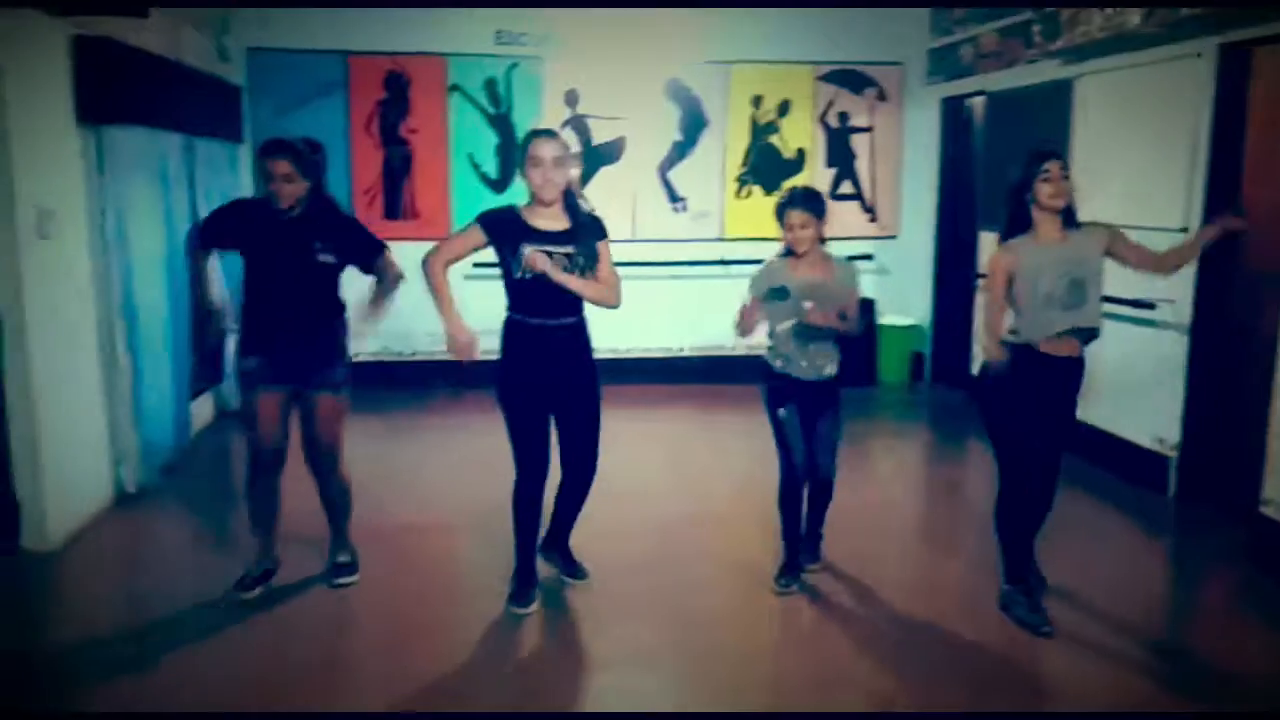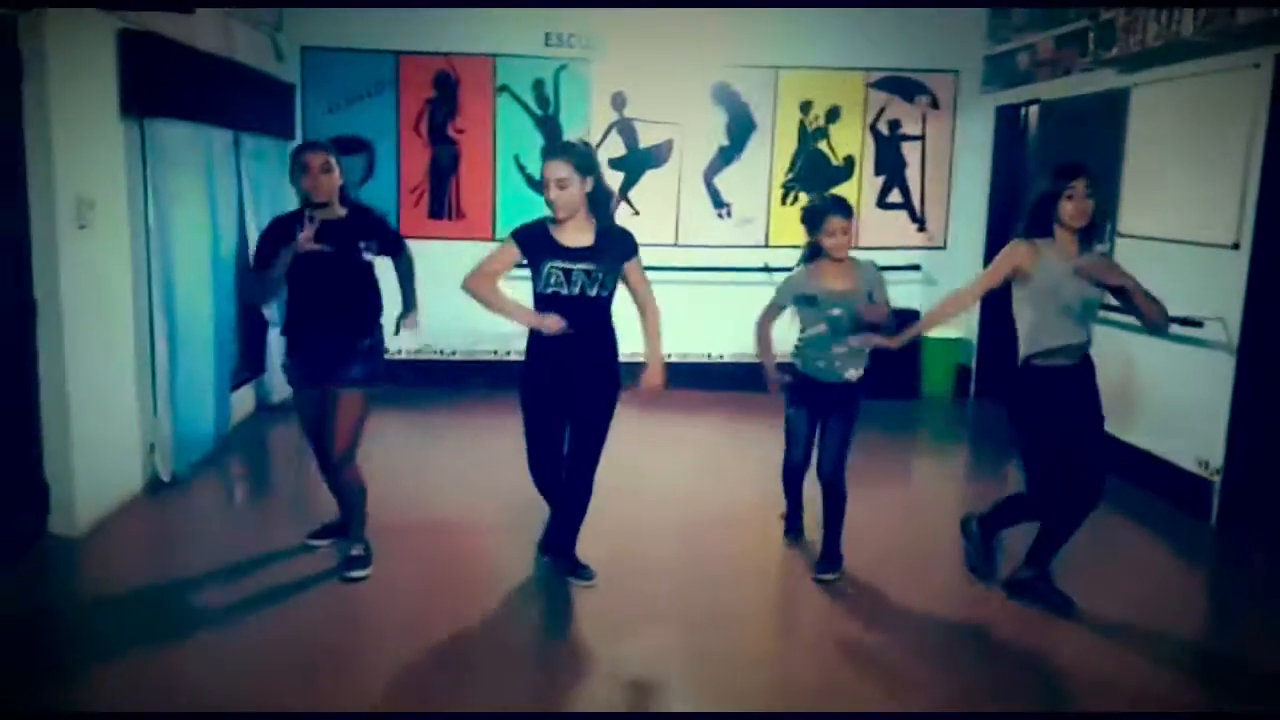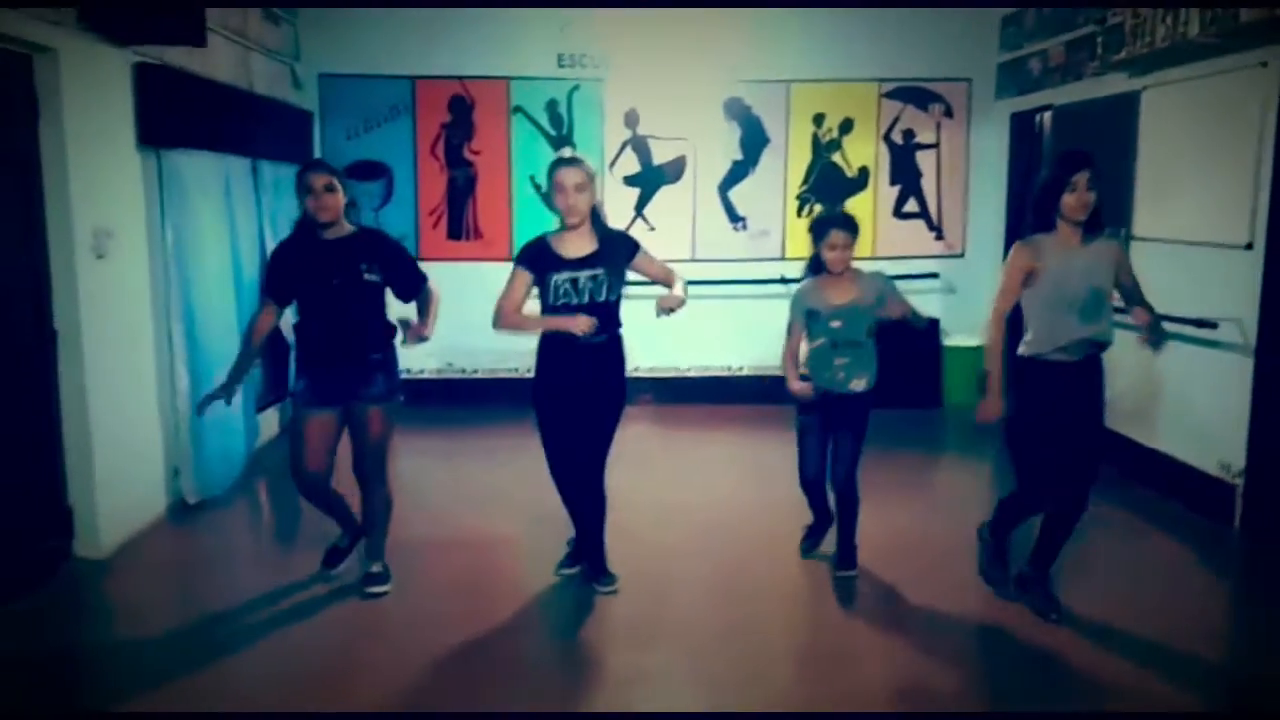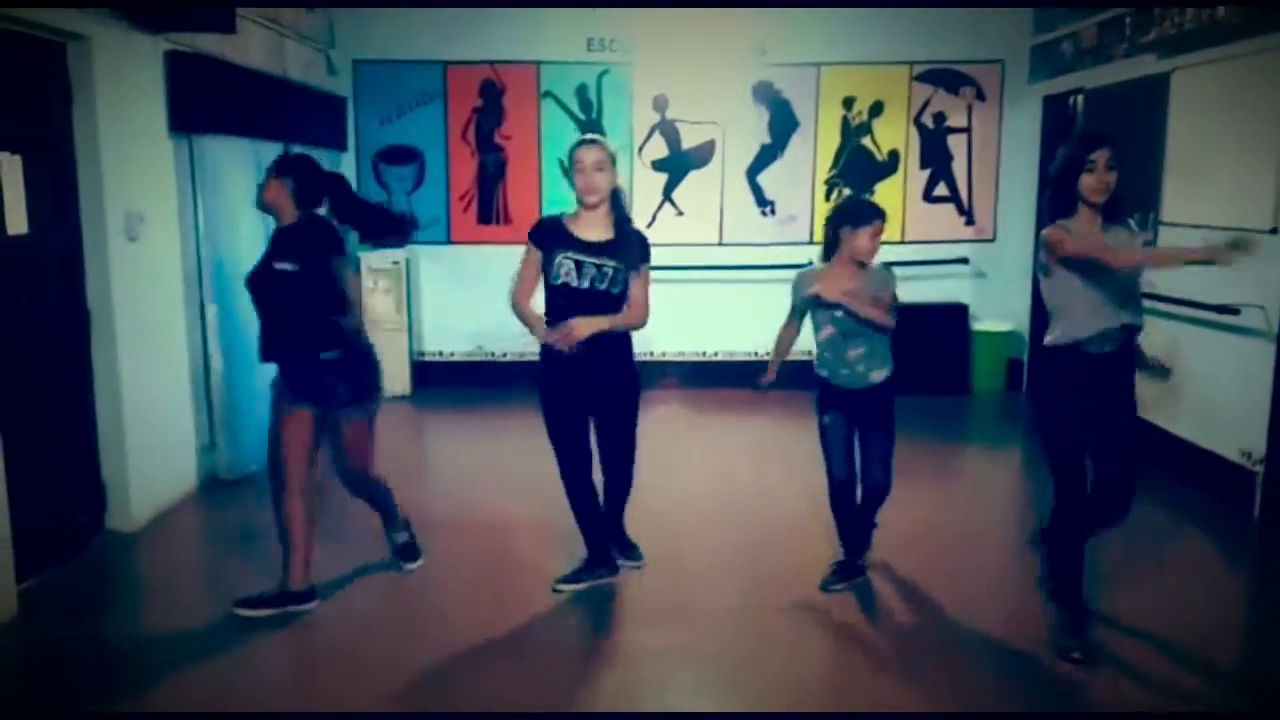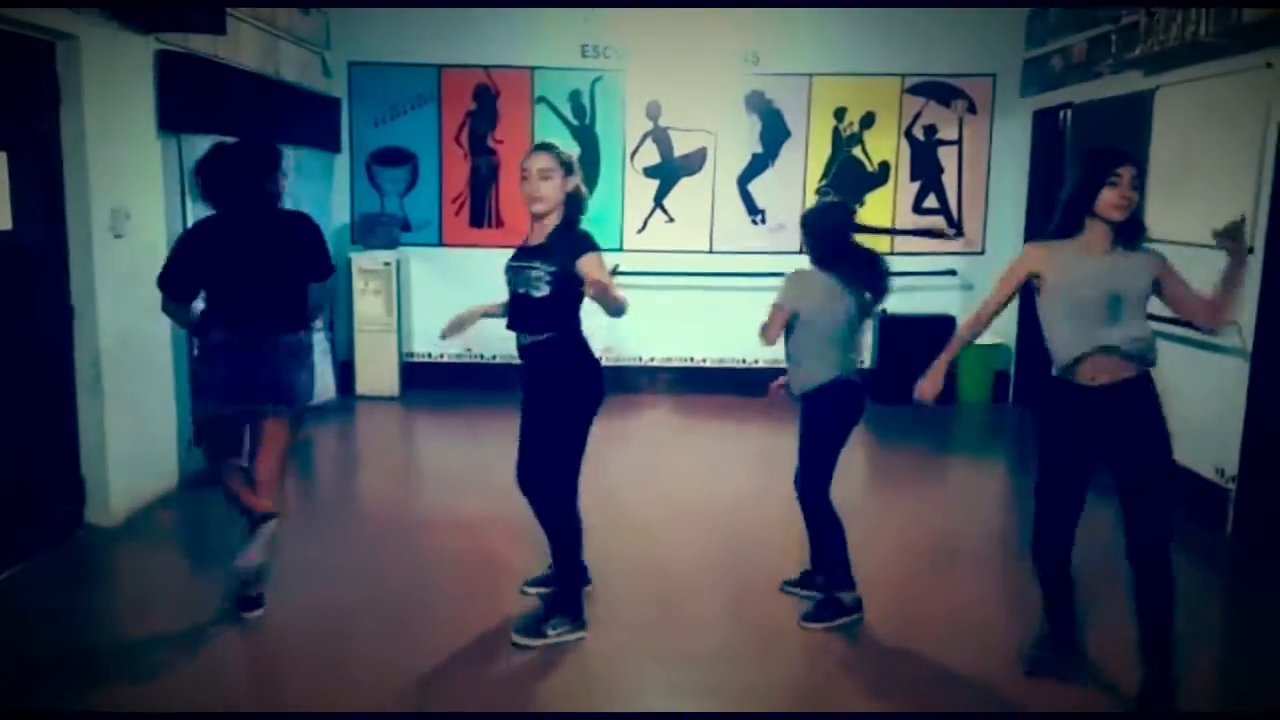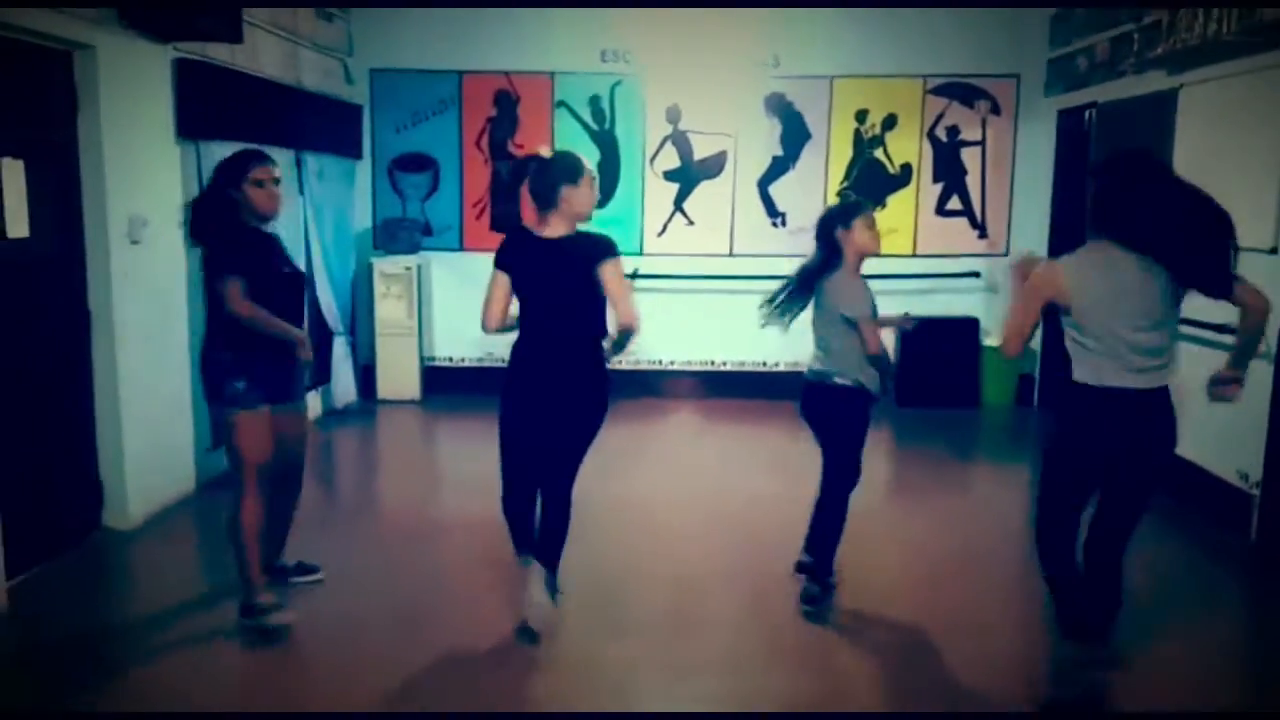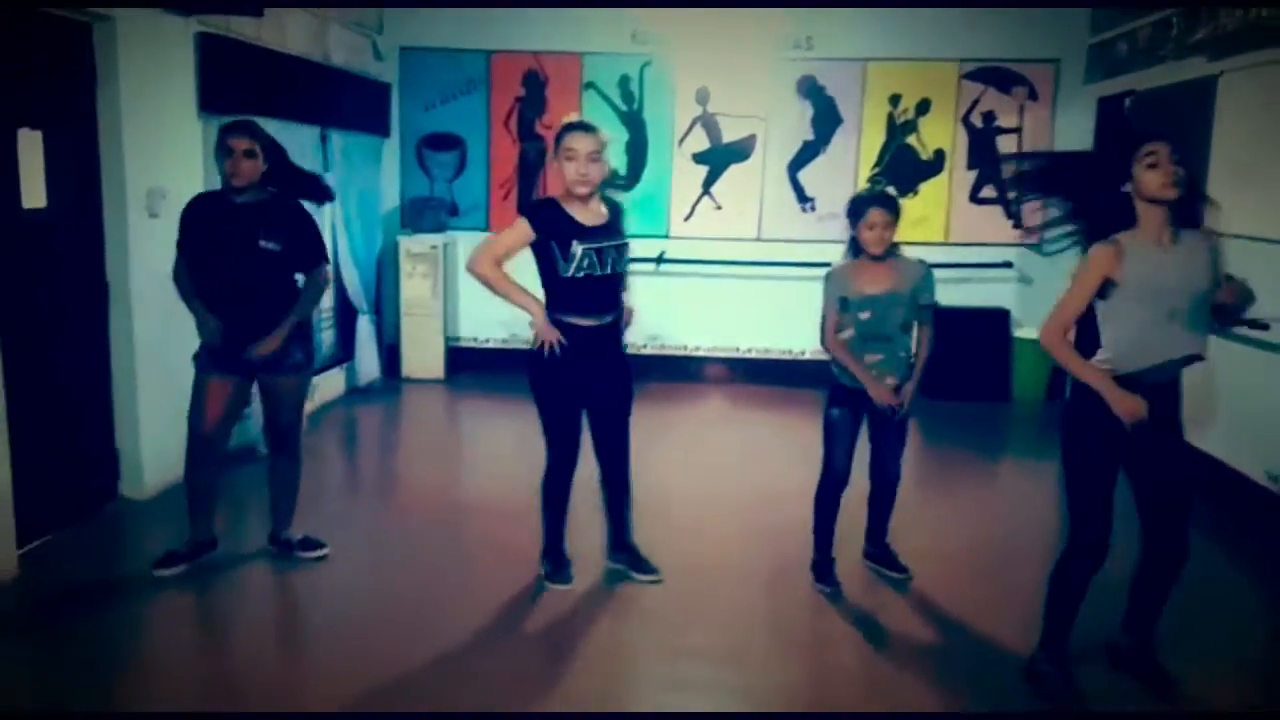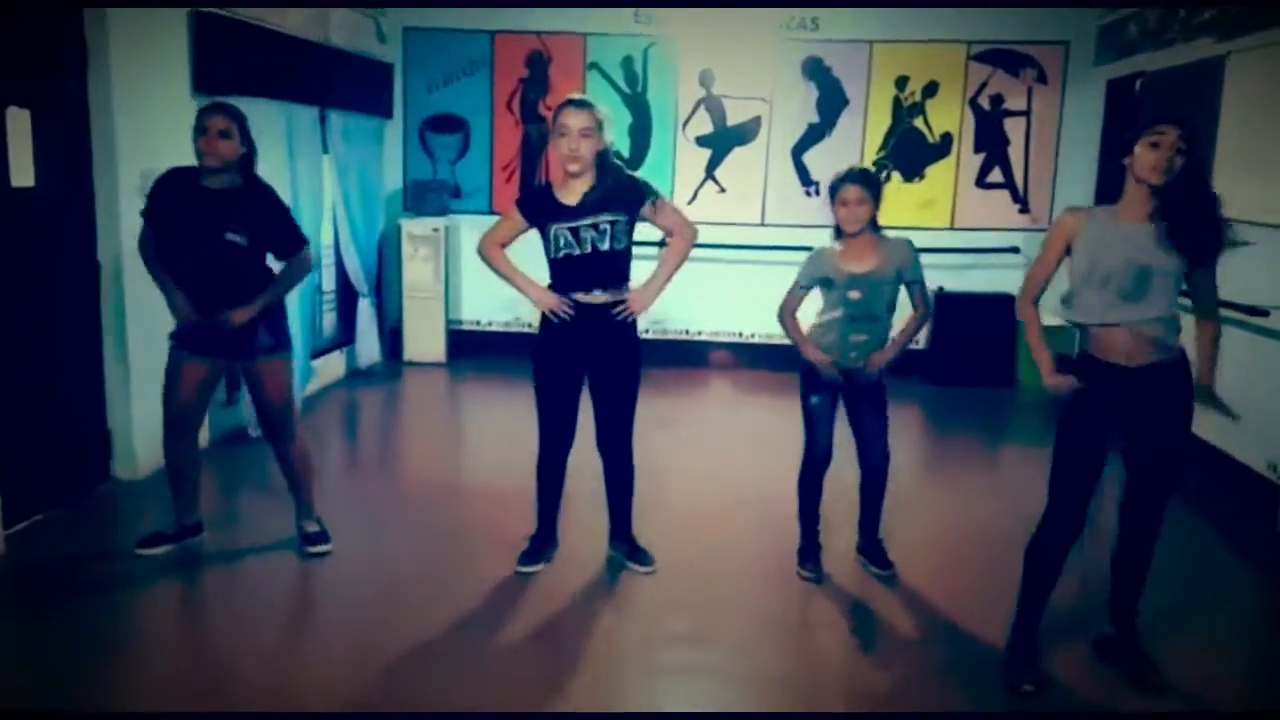
dt=0.4s
person 1, frame 1
left shoulder: (1097, 238)
right shoulder: (1010, 253)
left elbow: (1162, 264)
right elbow: (991, 319)
left wrist: (1214, 231)
right wrist: (993, 346)
left hip: (1064, 371)
right hip: (1014, 370)
left knee: (1045, 479)
right knee: (1018, 480)
left ankle: (1023, 554)
right ankle: (1016, 586)
person 1, frame 2
left shoulder: (1101, 263)
right shoulder: (1025, 252)
left elbow: (1159, 321)
right elbow: (965, 297)
left wrist: (1123, 282)
right wrist: (905, 336)
left hip: (1080, 382)
right hip: (1036, 383)
left knee: (1088, 490)
right knee: (1048, 496)
left ankle: (1033, 572)
right ankle: (981, 527)
person 1, frame 3
left shoulder: (1111, 251)
right shoulder: (1029, 251)
left elbow: (1137, 302)
right elbow: (998, 320)
left wrist: (1149, 321)
right wrist: (995, 389)
left hip: (1086, 379)
right hip: (1035, 378)
left knee: (1075, 491)
right knee: (1038, 488)
left ankle: (1034, 574)
right ankle: (993, 534)
person 1, frame 4
left shoulder: (1125, 232)
right shoulder: (1056, 236)
right elbow: (1116, 257)
left wrist: (1135, 353)
right wrist: (1206, 255)
left hip: (1115, 373)
right hip: (1066, 372)
left knee: (1116, 498)
right knee: (1075, 496)
left ankle: (1053, 540)
right ankle: (1068, 612)
person 1, frame 5
left shoulder: (1148, 264)
right shoulder: (1042, 256)
left elbow: (1211, 319)
right elbow: (988, 310)
left wrist: (1236, 258)
right wrist: (940, 366)
left hip: (1134, 408)
right hip: (1070, 407)
left knee: (1149, 548)
right knee: (1050, 537)
left ankle: (1158, 669)
right ankle: (1062, 639)
person 1, frame 6
left shoulder: (1059, 272)
right shoulder: (1174, 264)
left elbow: (1012, 348)
right elbow: (1257, 304)
left wrist: (1022, 282)
right wrist: (1235, 368)
left hip: (1086, 417)
right hip: (1153, 419)
left knee: (1054, 539)
right knee: (1106, 548)
left ankle: (1080, 655)
right ankle: (1088, 654)
person 1, frame 7
left shoulder: (1203, 245)
right shoulder: (1110, 251)
left elbow: (1232, 299)
right elbow: (1053, 334)
left wrist: (1231, 293)
right wrist: (1110, 393)
left hip: (1160, 411)
right hip: (1102, 407)
left knee: (1170, 544)
right knee: (1090, 541)
left ankle: (1134, 644)
right ankle: (1047, 657)
person 1, frame 8
left shoulder: (1185, 232)
right shoulder: (1078, 223)
left elbow: (1206, 313)
right elbow: (1027, 299)
left wrist: (1203, 378)
right wrist: (1046, 367)
left hip: (1162, 390)
right hip: (1093, 385)
left knee: (1141, 525)
right knee: (1062, 519)
left ankle: (1120, 634)
right ankle: (1023, 640)
person 2, frame 1
left shoulder: (589, 226)
right shoulder: (502, 221)
left elbow: (612, 295)
right elbow: (434, 260)
left wrist: (558, 273)
right wrist: (452, 320)
left hip: (575, 356)
right hip: (522, 357)
left knee: (582, 465)
right knee: (532, 469)
left ankle: (556, 545)
right ankle: (524, 571)
person 2, frame 2
left shoulder: (618, 240)
right shoulder: (533, 235)
left elbow: (645, 301)
right elbow: (474, 281)
left wrist: (654, 360)
right wrist: (529, 317)
left hip: (597, 364)
right hip: (545, 363)
left knee: (582, 464)
right knee: (543, 462)
left ankle: (564, 548)
right ankle: (558, 521)
person 2, frame 3
left shoulder: (618, 245)
right shoulder: (535, 253)
left elbow: (672, 279)
right elbow: (503, 317)
left wrist: (674, 294)
right wrist: (561, 321)
left hip: (605, 372)
right hip: (554, 375)
left knee: (590, 467)
right knee: (563, 467)
left ankle: (593, 554)
right ankle: (584, 539)
person 2, frame 4
left shoulder: (632, 242)
right shoulder: (547, 231)
left elbow: (637, 315)
right elbow: (520, 297)
left wrist: (597, 323)
right wrist: (543, 331)
left hip: (613, 367)
right hip: (559, 366)
left knee: (619, 463)
right knee: (573, 466)
left ankle: (616, 532)
right ankle: (599, 557)
person 2, frame 5
left shoulder: (575, 241)
right shoulder: (530, 241)
left elbow: (615, 303)
left wrist: (604, 291)
right wrist: (475, 313)
left hip: (571, 377)
right hip: (539, 375)
left knee: (555, 487)
right knee: (533, 480)
left ankle: (567, 608)
right ankle: (569, 568)
person 2, frame 6
left shoulder: (514, 248)
right shoulder: (597, 248)
left elbow: (492, 322)
right elbow: (626, 317)
right wrist: (617, 340)
left hip: (527, 382)
right hip: (585, 385)
left knee: (519, 484)
right knee: (559, 486)
left ankle: (531, 564)
right ankle: (545, 582)
person 2, frame 7
left shoulder: (614, 212)
right shoulder: (543, 215)
right elbow: (480, 262)
left wrist: (622, 298)
right wrist: (536, 310)
left hip: (608, 348)
right hip: (561, 351)
left knee: (616, 454)
right knee: (563, 457)
left ankle: (620, 545)
right ankle: (553, 553)
person 2, frame 8
left shoulder: (628, 191)
right shoulder: (538, 201)
left elbow: (684, 233)
right elbow: (490, 246)
left wrist: (651, 289)
right wrist: (532, 291)
left hip: (615, 329)
right hip: (562, 330)
left knee: (616, 442)
right knee: (554, 441)
left ankle: (622, 537)
right ankle: (544, 536)
person 3, frame 1
left shoulder: (333, 224)
right shoulder: (242, 216)
left elbow: (390, 270)
right elbow: (198, 242)
left wrist: (376, 301)
left hip: (322, 353)
right hip: (264, 353)
left knee: (325, 459)
right knee: (265, 459)
left ankle: (342, 548)
right ankle: (266, 557)
person 3, frame 2
left shoulder: (367, 224)
right shoulder: (283, 231)
left elbow: (401, 254)
right elbow: (263, 293)
left wrist: (410, 306)
right wrist: (291, 253)
left hip: (356, 353)
right hip: (304, 352)
left knee: (340, 455)
right knee: (321, 449)
left ankle: (357, 540)
right ankle: (347, 517)
person 3, frame 3
left shoulder: (378, 246)
right shoulder: (292, 253)
left elbow: (423, 290)
right elbow: (267, 315)
left wrist: (424, 324)
right wrist: (237, 374)
left hip: (372, 371)
right hip: (316, 374)
left knee: (371, 471)
right knee: (308, 476)
left ankle: (375, 559)
right ankle: (349, 527)
person 3, frame 4
left shoulder: (315, 232)
right shoulder: (283, 237)
left elbow: (343, 271)
left wrist: (352, 316)
left hip: (340, 368)
right hip: (295, 373)
left knee: (356, 474)
right knee: (286, 476)
left ankle: (398, 532)
right ankle: (296, 585)
person 3, frame 5
left shoulder: (202, 235)
right shoulder: (302, 229)
left elbow: (173, 305)
right elbow: (318, 298)
left hip: (227, 362)
right hip: (289, 362)
left knee: (220, 453)
right knee: (266, 472)
left ankle: (257, 517)
right ankle: (251, 588)
person 3, frame 6
left shoulder: (265, 242)
right shoulder: (234, 241)
right elbow: (237, 306)
left wrist: (295, 343)
right wrist: (296, 337)
left hip: (278, 370)
right hip: (237, 373)
left knee: (289, 472)
right knee: (255, 480)
left ankle: (271, 562)
right ankle: (256, 596)
person 3, frame 7
left shoulder: (289, 213)
right shoulder: (201, 210)
left elbow: (318, 279)
right elbow: (182, 270)
left wrist: (279, 334)
right wrist: (202, 315)
left hip: (283, 344)
right hip: (223, 344)
left knee: (284, 440)
right knee: (203, 444)
left ankle: (282, 532)
right ankle: (199, 538)
person 3, frame 8
left shoulder: (259, 201)
right shoulder: (172, 186)
left elbow: (301, 262)
right elbow: (149, 242)
left wrist: (253, 306)
right wrist: (172, 292)
left hip: (257, 326)
right hip: (196, 327)
left knee: (280, 427)
right knee: (178, 425)
left ankle: (308, 519)
right ankle: (187, 522)
person 4, frame 1
left shoulder: (843, 270)
right shoulder: (771, 272)
left elbow: (854, 324)
right elbow: (744, 322)
left wrist: (833, 322)
right wrist: (748, 320)
left hip: (825, 383)
right hip: (784, 382)
left knee: (823, 469)
right knee: (795, 468)
left ankle: (813, 540)
right ankle: (792, 556)
person 4, frame 2
left shoulder: (868, 273)
right shoulder: (798, 281)
left elbow: (886, 320)
right elbow: (764, 322)
left wrist: (877, 318)
right wrist: (769, 368)
left hip: (845, 387)
right hip: (804, 382)
left knee: (831, 470)
right knee: (795, 463)
left ankle: (831, 550)
right ankle: (794, 515)
person 4, frame 3
left shoulder: (875, 284)
right shoulder: (805, 294)
left elbow: (916, 321)
right elbow: (791, 348)
left wrist: (900, 312)
right wrist: (792, 380)
left hip: (855, 398)
right hip: (814, 395)
left knee: (842, 478)
right knee: (810, 475)
left ankle: (846, 547)
right ankle: (821, 520)
person 4, frame 4
left shoulder: (879, 276)
right shoulder: (809, 279)
left elbow: (889, 321)
right elbow: (792, 326)
left wrist: (841, 298)
right wrist: (774, 368)
left hip: (876, 391)
right hip: (833, 392)
left knee: (878, 479)
right knee: (840, 478)
left ankle: (863, 527)
right ankle: (852, 557)
person 4, frame 5
left shoulder: (800, 281)
right shoulder: (854, 282)
left elbow: (770, 335)
left wrist: (778, 315)
right wrist: (795, 377)
left hip: (827, 399)
right hip: (841, 392)
left knee: (811, 490)
right knee: (809, 486)
left ankle: (844, 594)
right ankle: (820, 573)
person 4, frame 6
left shoulder: (824, 280)
right shoulder: (853, 286)
right elbow: (874, 348)
left wrist: (883, 320)
right wrist: (882, 375)
left hip: (815, 391)
right hip: (845, 397)
left knee: (836, 479)
right knee: (840, 486)
left ankle: (813, 556)
right ankle: (817, 583)
person 4, frame 7
left shoulder: (916, 273)
right shoulder: (838, 277)
left elbow: (924, 329)
right elbow: (829, 339)
left wrist: (912, 385)
right wrist: (869, 382)
left hip: (894, 391)
right hip: (848, 388)
left knee: (887, 475)
right knee: (835, 473)
left ankle: (876, 547)
right ankle: (821, 558)
person 4, frame 8
left shoulder: (900, 252)
right shoulder: (822, 259)
left elbow: (922, 309)
right elbow: (786, 312)
left wrist: (891, 351)
right wrist: (808, 350)
left hip: (868, 372)
right hip: (822, 369)
left knee: (876, 460)
right knee: (818, 455)
left ankle: (869, 541)
right ankle: (808, 544)
